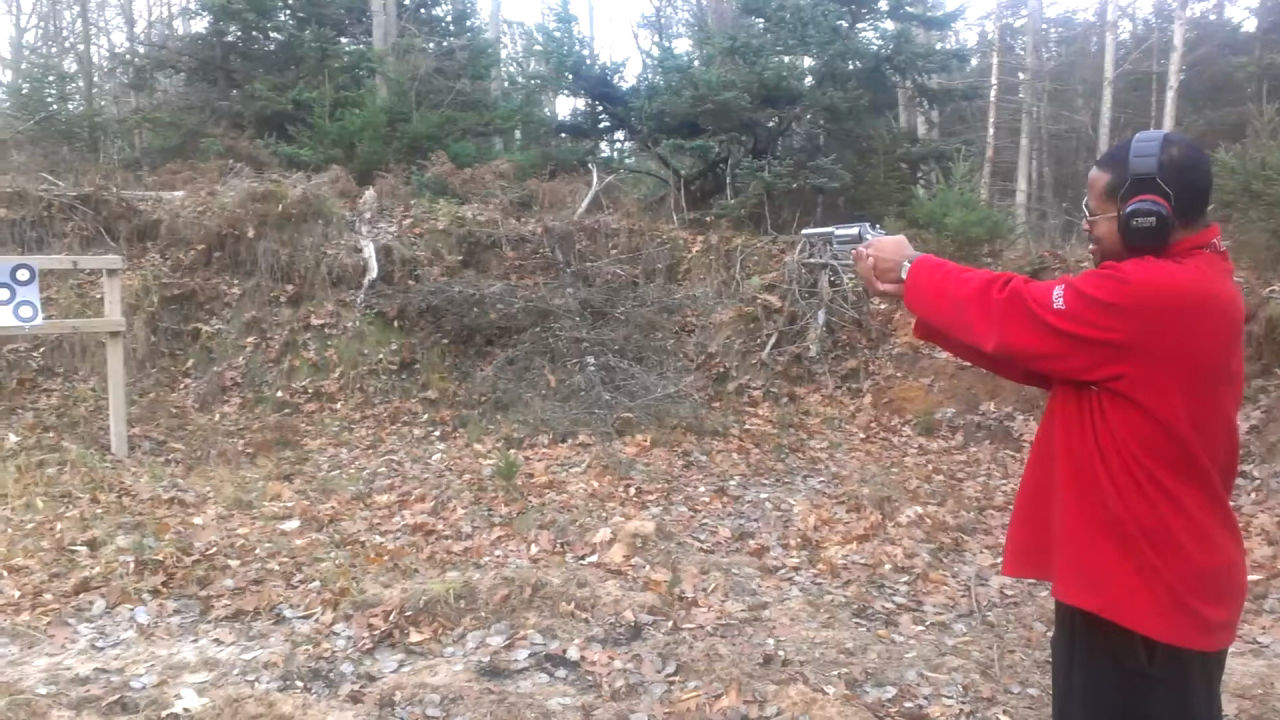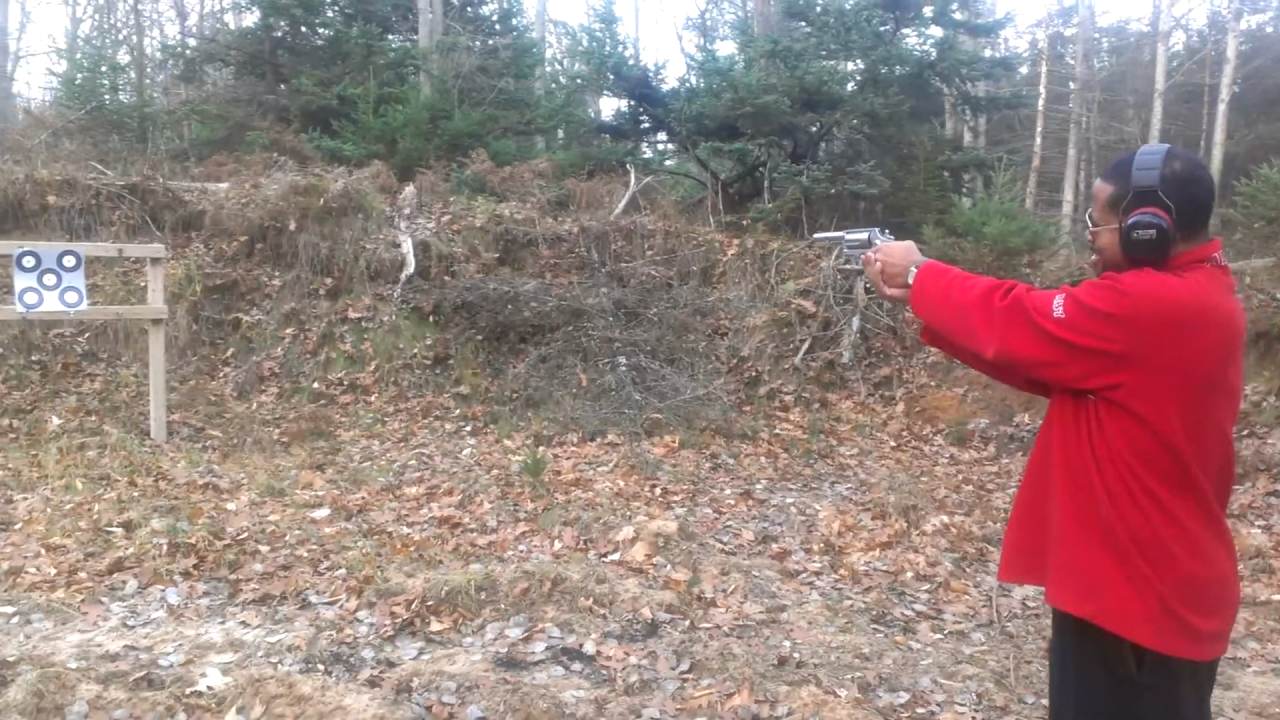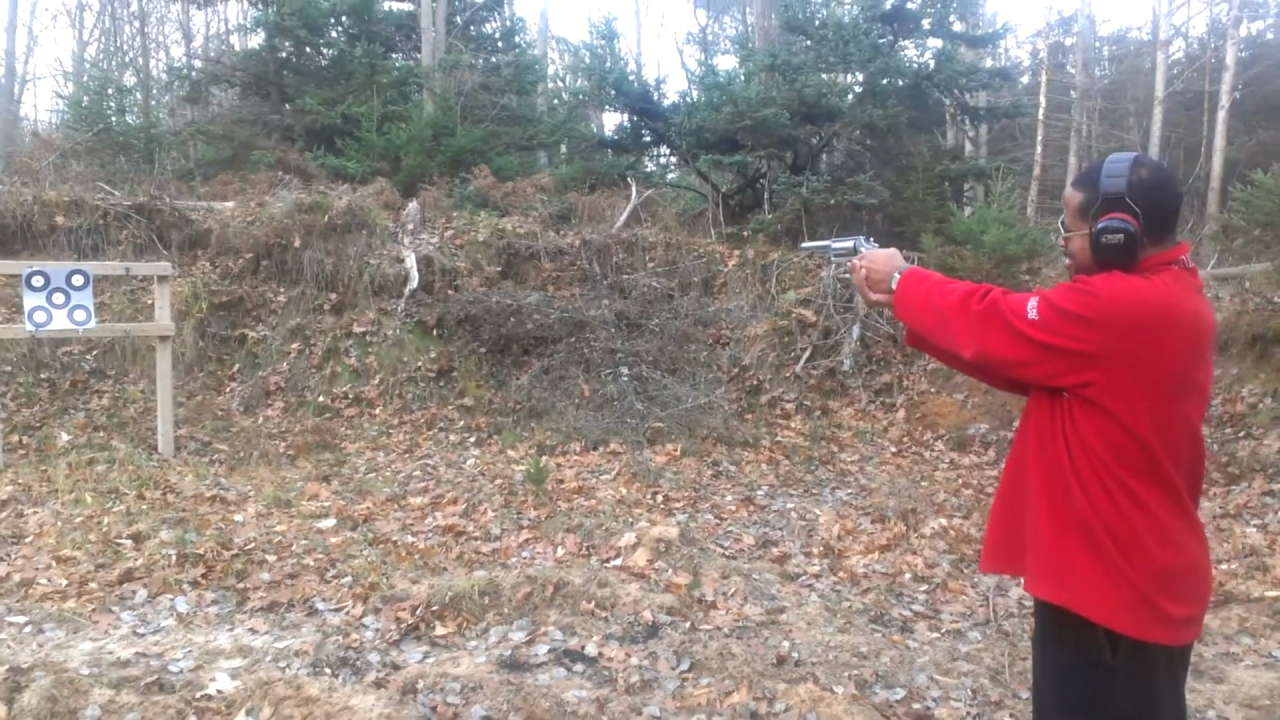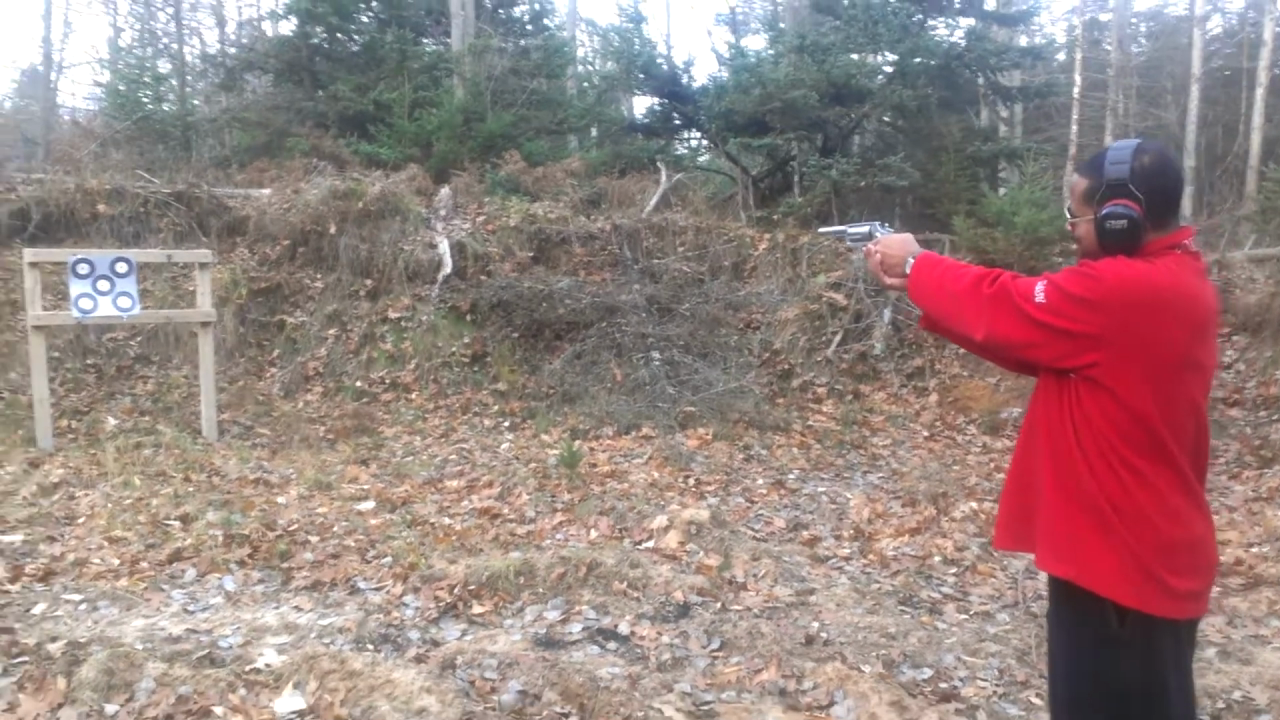
dt=0.5s
person 1, frame 1
left shoulder: (1152, 296)
right shoulder: (1186, 282)
left elbow: (1015, 316)
right elbow: (1039, 339)
left wrist: (910, 270)
right wrist: (919, 288)
left hip: (1149, 588)
right hip: (1149, 573)
person 1, frame 2
left shoulder: (1149, 309)
right shoulder: (1190, 295)
left elbow: (1017, 323)
right elbow: (1045, 349)
left wrist: (917, 274)
right wrist: (922, 295)
left hip: (1142, 598)
right hip: (1152, 584)
person 1, frame 3
left shoulder: (1120, 309)
right shoulder: (1165, 298)
left elbow: (995, 326)
right elbow: (1021, 347)
left wrist: (901, 281)
right wrist: (909, 298)
left hip: (1118, 585)
right hip: (1132, 576)
person 1, frame 4
left shoulder: (1122, 291)
right shoulder: (1173, 279)
left elbow: (1006, 308)
right elbow: (1036, 327)
left wrist: (915, 264)
right wrist: (921, 283)
left hip: (1125, 561)
right hip: (1146, 551)
